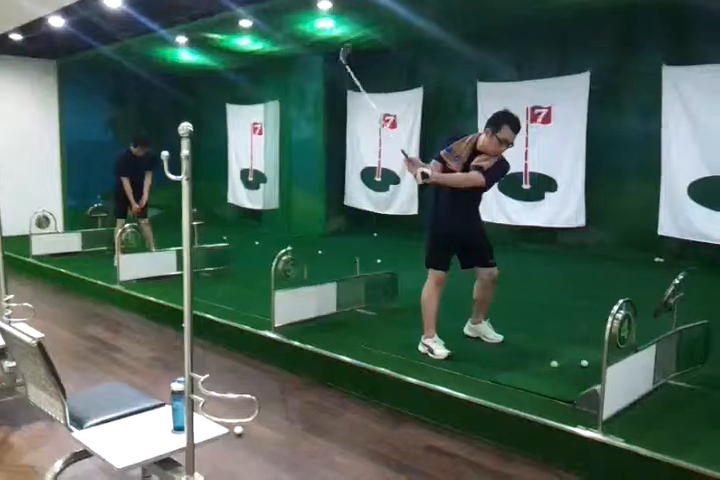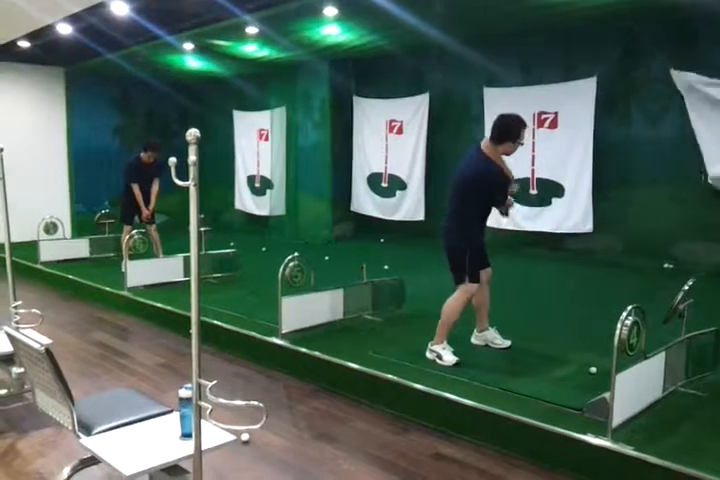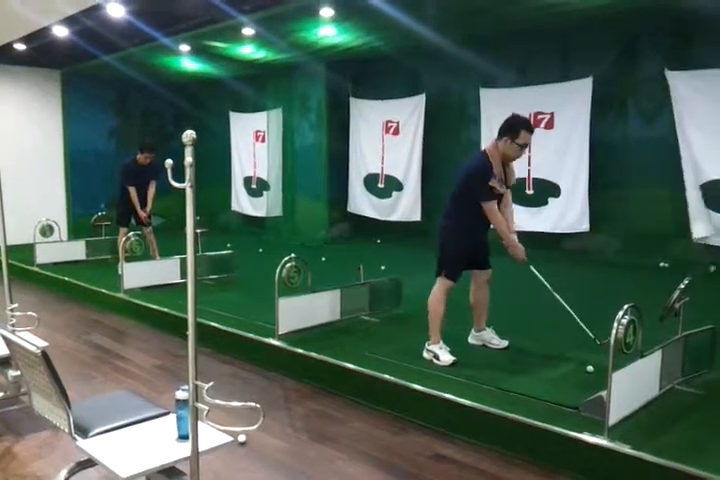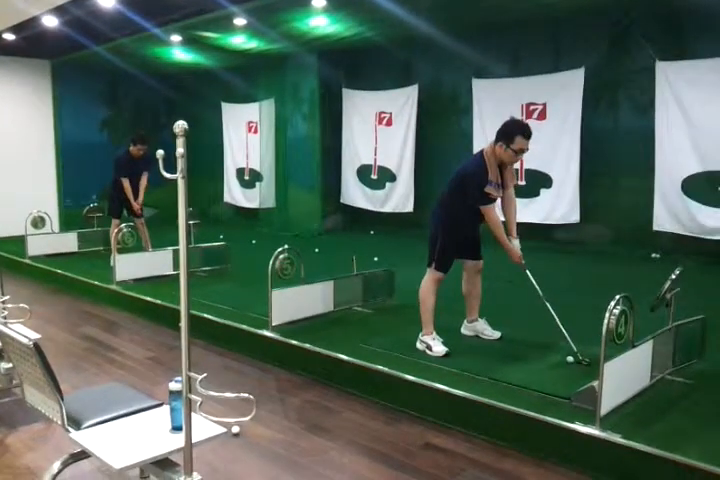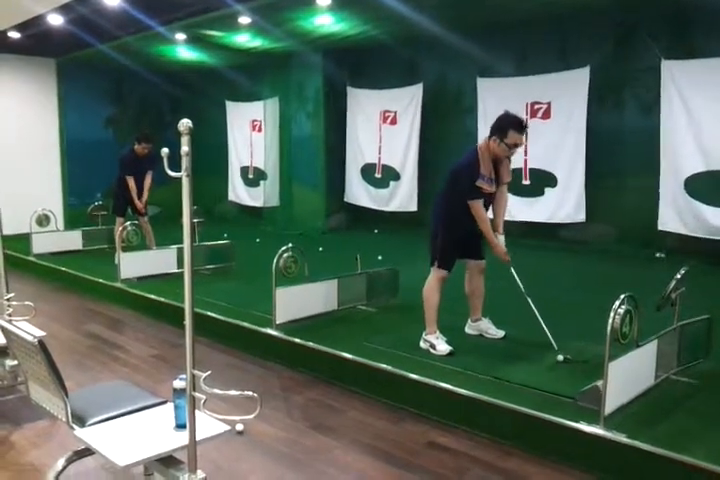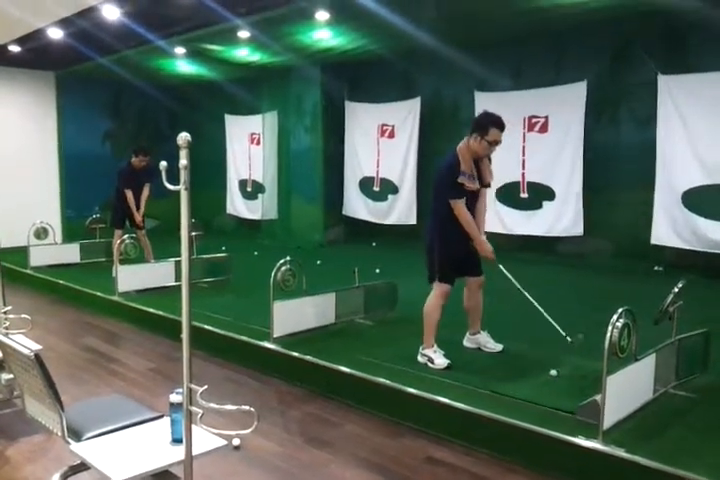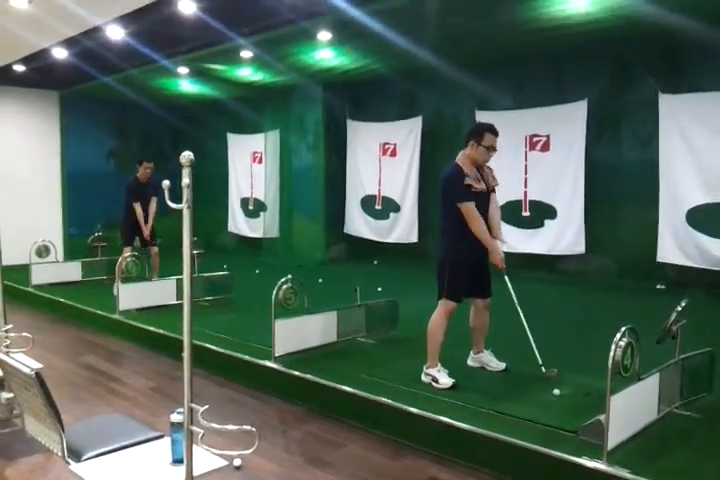
dt=0.7s
person 1, frame 1
left shoulder: (500, 165)
right shoulder: (455, 144)
left elbow: (468, 180)
right elbow: (434, 169)
left wrist: (433, 176)
right wrist: (423, 170)
left hip: (470, 225)
right hip: (441, 223)
left knee: (489, 274)
right knee: (436, 277)
left ankle: (477, 323)
right ankle: (428, 338)
person 1, frame 2
left shoulder: (478, 150)
right shoulder: (494, 174)
right elbow: (503, 205)
left wrist: (505, 190)
right wrist: (508, 201)
left hip: (467, 229)
right hip: (461, 234)
left knee: (484, 276)
right knee: (467, 288)
left ankle: (482, 331)
right ankle: (437, 345)
person 1, frame 3
left shoulder: (504, 162)
right shoulder: (480, 167)
left elbow: (506, 199)
right elbow: (492, 212)
left wrist: (512, 234)
right wrist: (512, 245)
left hip: (477, 231)
right hip: (456, 231)
left knee: (483, 276)
right knee: (445, 283)
left ankle: (479, 331)
right ankle: (433, 344)
person 1, frame 4
left shoulder: (504, 161)
right shoulder: (476, 171)
left elbow: (508, 194)
right elbow: (490, 214)
left wrist: (513, 236)
right wrist: (509, 249)
left hip: (469, 222)
right hip: (447, 222)
left knee: (475, 267)
right knee: (435, 274)
left ankle: (472, 321)
right ankle: (426, 335)
person 1, frame 5
left shoulder: (502, 158)
right shoulder: (470, 166)
left elbow: (501, 192)
right elbow: (477, 209)
left wrist: (499, 232)
right wrist: (495, 244)
left hip: (469, 222)
right hip: (448, 220)
left knee: (477, 266)
right knee: (439, 273)
left ankle: (476, 321)
right ankle: (430, 334)
person 1, frame 6
left shoulder: (483, 161)
right shoulder: (452, 167)
left elbow: (481, 198)
right elbow: (460, 210)
left wrist: (481, 236)
right wrist: (481, 242)
left hip: (465, 235)
right hip: (444, 235)
left knee: (476, 281)
right knee: (442, 288)
left ankle: (474, 334)
right ankle: (427, 348)
person 1, frame 7
left shoulder: (485, 173)
right shoulder: (454, 175)
left elbow: (492, 206)
right elbow: (471, 215)
left wrist: (497, 241)
right wrist: (492, 247)
left hip: (478, 250)
right hip: (455, 251)
left knee: (483, 302)
right knee: (447, 305)
left ankle: (478, 353)
right ankle: (431, 367)
person 2, frame 1
left shoulder: (149, 157)
right shoulder: (123, 158)
left elbow: (148, 176)
right elbow: (125, 181)
left wrist: (145, 196)
right wrist: (133, 203)
left hip: (139, 192)
right hip: (123, 193)
left knee: (145, 221)
right knee: (120, 222)
left ankle: (152, 250)
person 2, frame 2
left shoulder: (157, 164)
right shoulder: (132, 164)
left elbow: (155, 184)
right elbow: (135, 188)
left wrist: (151, 205)
right wrist: (143, 209)
left hip: (147, 199)
right hip: (130, 199)
left knee: (152, 227)
right knee: (127, 229)
left ankle: (160, 256)
right ankle: (125, 260)
person 2, frame 3
left shoulder: (154, 166)
right shoulder: (128, 166)
left elbow: (152, 186)
right elbow: (132, 190)
left wrist: (148, 206)
right wrist: (139, 211)
left hip: (142, 202)
right hip: (126, 202)
left knee: (148, 230)
right knee: (123, 231)
left ankle: (157, 259)
person 2, frame 4
left shoulder: (146, 158)
right shoulder: (121, 159)
left elbow: (144, 178)
right elbow: (125, 182)
left wrist: (140, 199)
right wrist: (132, 203)
left hip: (135, 193)
right hip: (118, 193)
left knee: (140, 221)
right knee: (116, 222)
left ankle: (149, 250)
right ankle: (114, 254)
person 2, frame 5
left shoulder: (151, 157)
right shoulder: (126, 158)
left elbow: (148, 177)
right elbow: (130, 181)
left wrist: (144, 197)
right wrist: (135, 201)
left hip: (139, 192)
right hip: (122, 192)
left knee: (144, 220)
right knee: (120, 220)
left ankle: (153, 249)
right ankle: (118, 252)
person 2, frame 6
left shoulder: (148, 170)
right shoulder: (124, 171)
left elbow: (146, 190)
right elbow: (128, 194)
left wrist: (141, 210)
right wrist: (135, 214)
left hip: (137, 204)
right hip: (121, 204)
left knee: (142, 233)
right knee: (118, 233)
left ankle: (151, 261)
right ankle: (116, 265)
person 2, frame 7
left shoulder: (154, 184)
right shoulder: (131, 185)
left elbow: (153, 204)
right elbow: (137, 208)
left wrist: (149, 225)
right wrist: (143, 229)
left hip: (147, 221)
right hip: (131, 222)
left knee: (155, 251)
right knee: (127, 252)
left ankle: (155, 279)
